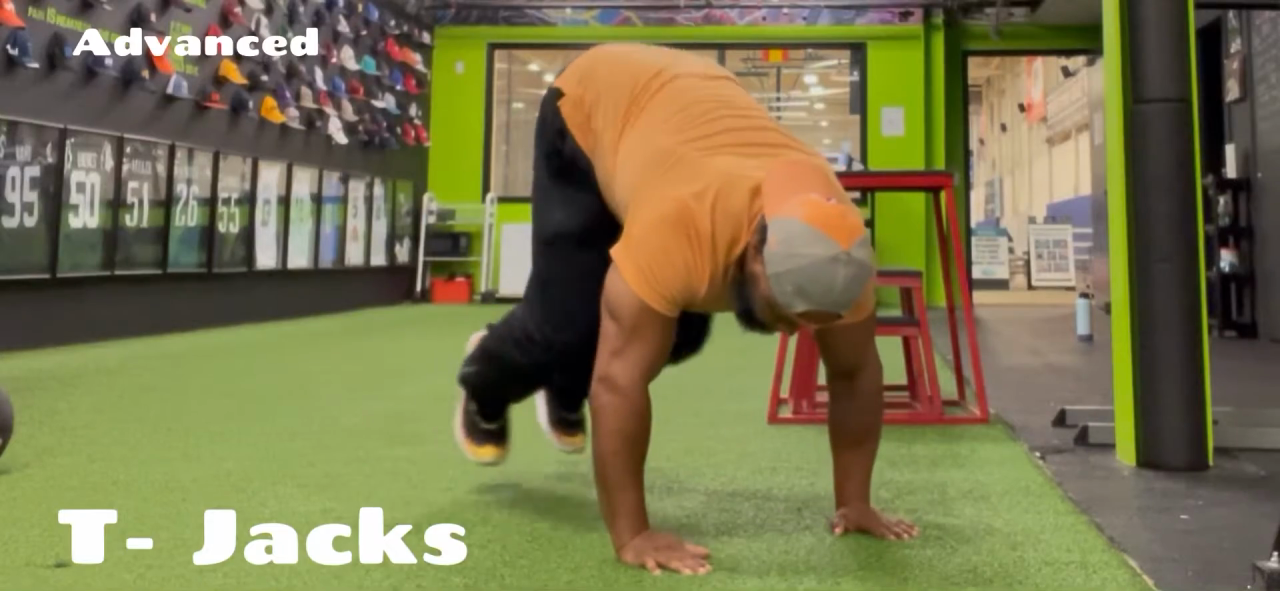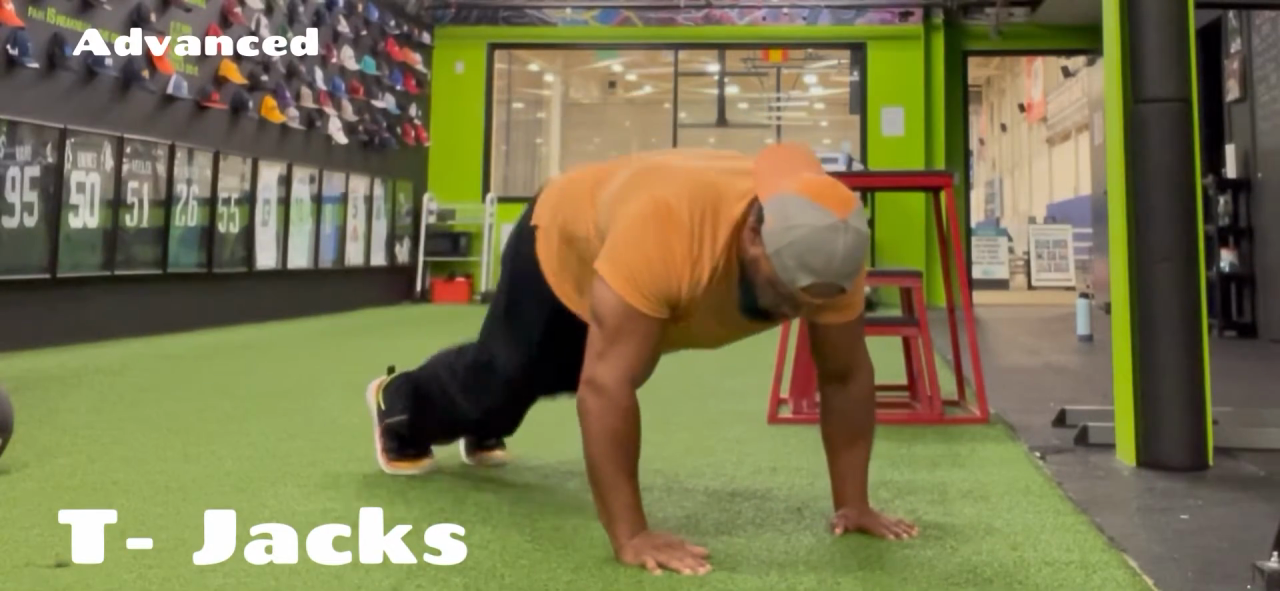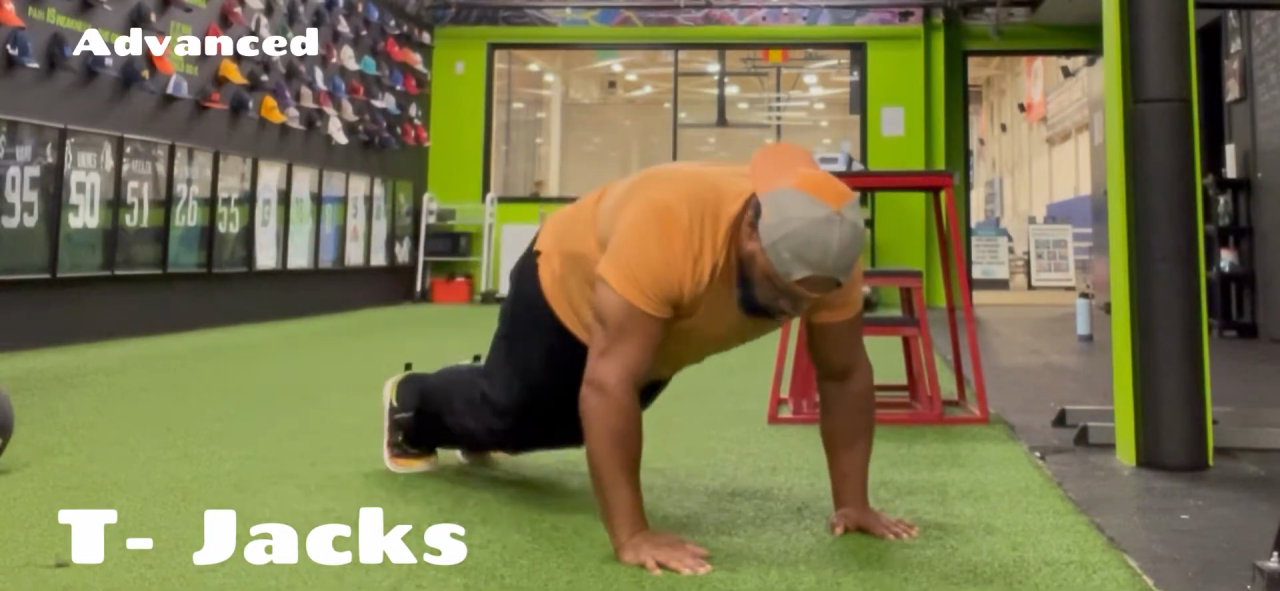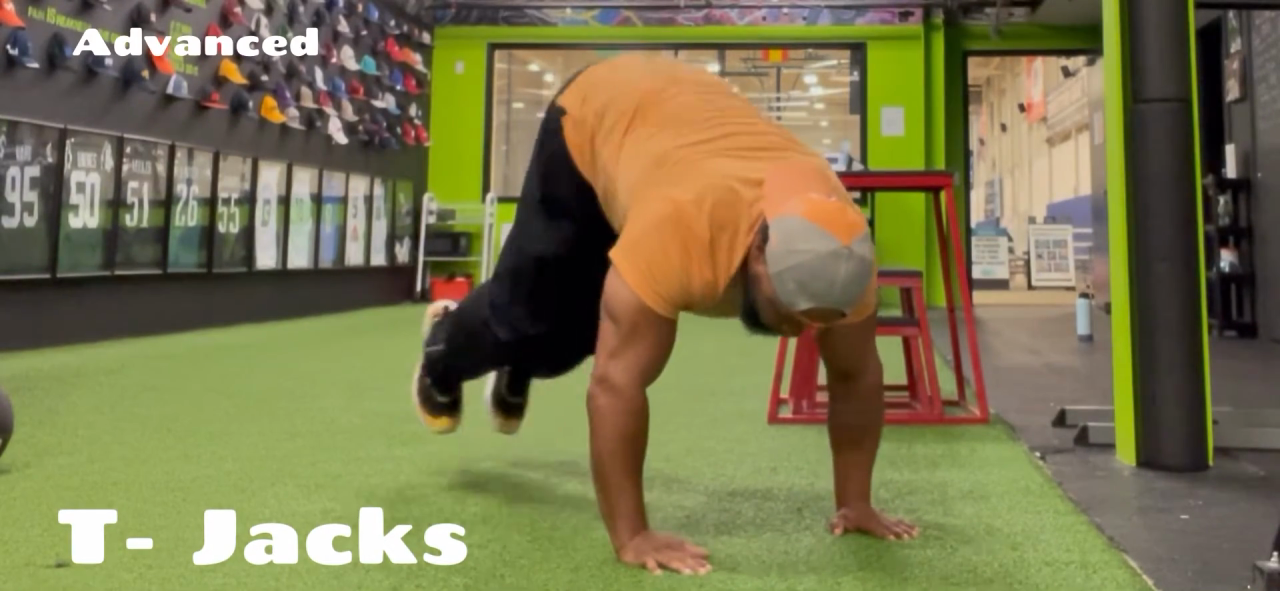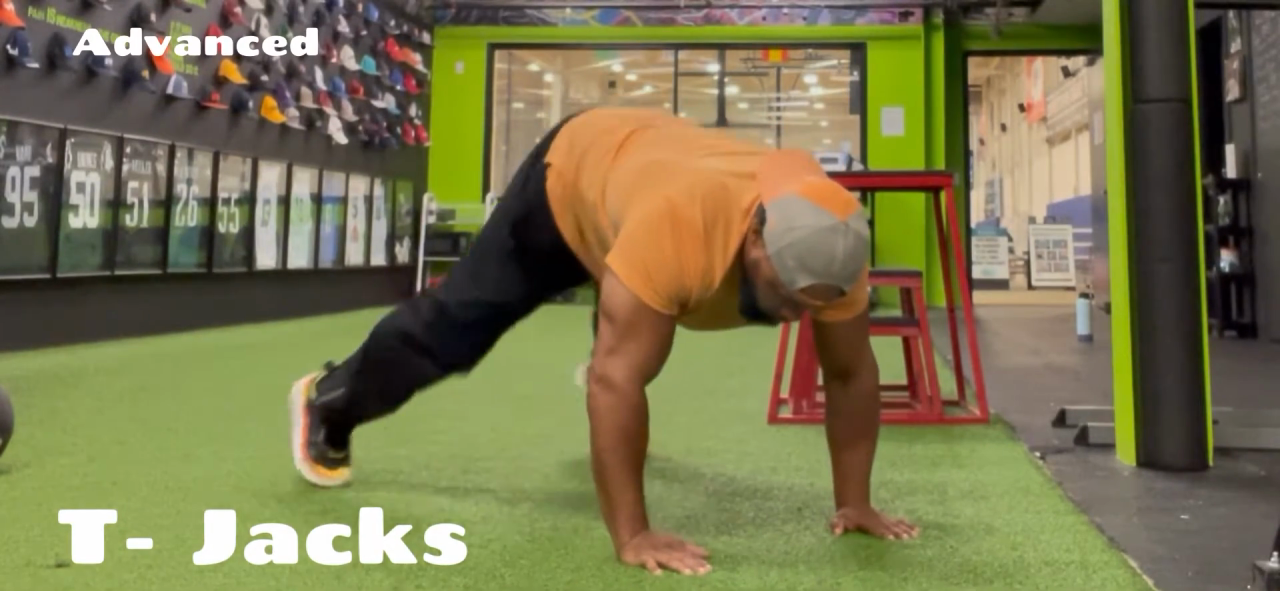
dt=1s
person 1, frame 1
left shoulder: (830, 242)
right shoulder: (682, 230)
left elbow: (854, 372)
right elbow: (620, 379)
left wrist: (853, 500)
right wrist: (631, 535)
left knee: (680, 330)
right knee: (566, 326)
left ankle: (564, 390)
right ankle: (484, 389)
person 1, frame 2
left shoulder: (824, 247)
right shoulder: (664, 233)
left elbow: (846, 377)
right elbow: (607, 386)
left wrist: (852, 504)
right wrist: (630, 536)
right hip: (569, 241)
left knee: (555, 371)
right knee: (504, 373)
left ankle: (483, 422)
right ankle: (400, 408)
person 1, frame 3
left shoulder: (821, 247)
right shoulder: (666, 232)
left elbow: (845, 376)
right elbow: (606, 385)
left wrist: (853, 503)
right wrist: (631, 536)
left hip: (649, 302)
right hip: (570, 281)
left knee: (559, 418)
right knee: (511, 408)
left ankle: (475, 430)
right ankle: (412, 407)
person 1, frame 4
left shoulder: (832, 244)
right shoulder: (678, 228)
left elbow: (856, 374)
right elbow: (616, 382)
left wrist: (855, 499)
right wrist: (632, 537)
left knee: (581, 317)
right knee: (528, 304)
left ankle: (514, 372)
right ankle: (446, 359)
person 1, frame 5
left shoulder: (824, 245)
right shoulder: (675, 231)
left elbow: (852, 372)
right elbow: (617, 378)
left wrist: (854, 503)
right wrist: (631, 538)
right hip: (571, 171)
left knee: (637, 328)
right knee: (460, 323)
right ankle: (330, 401)
